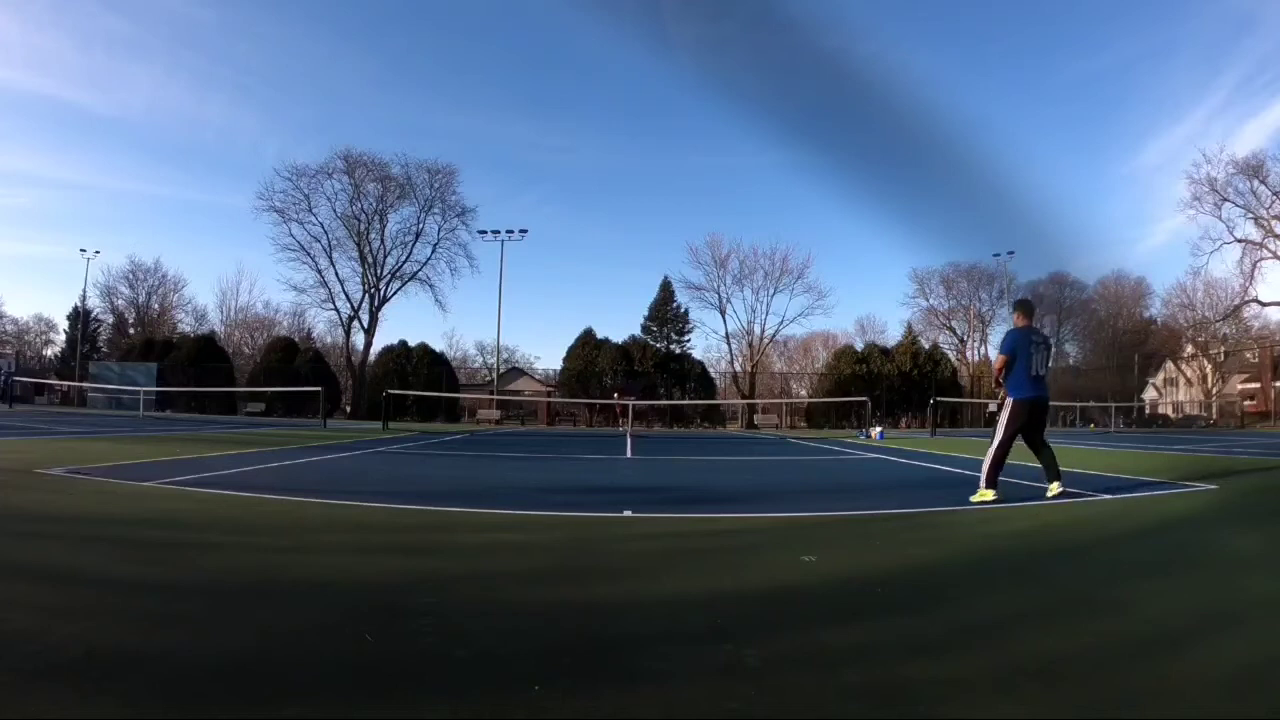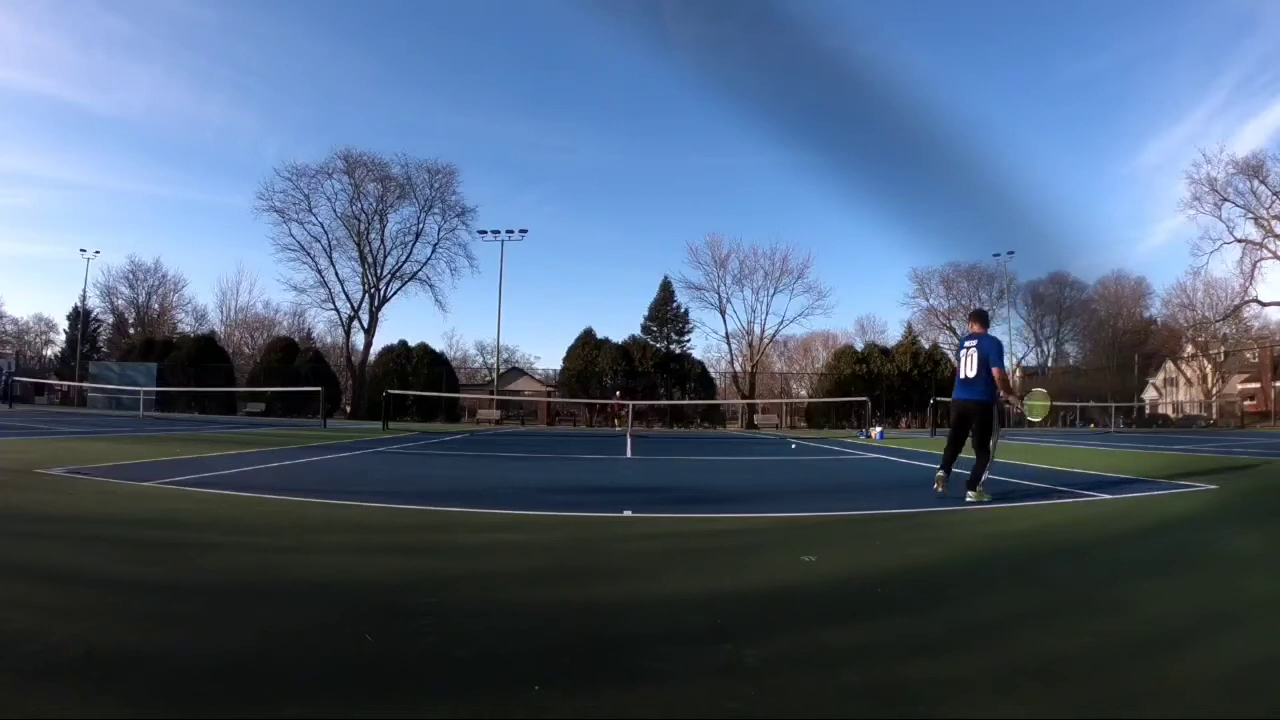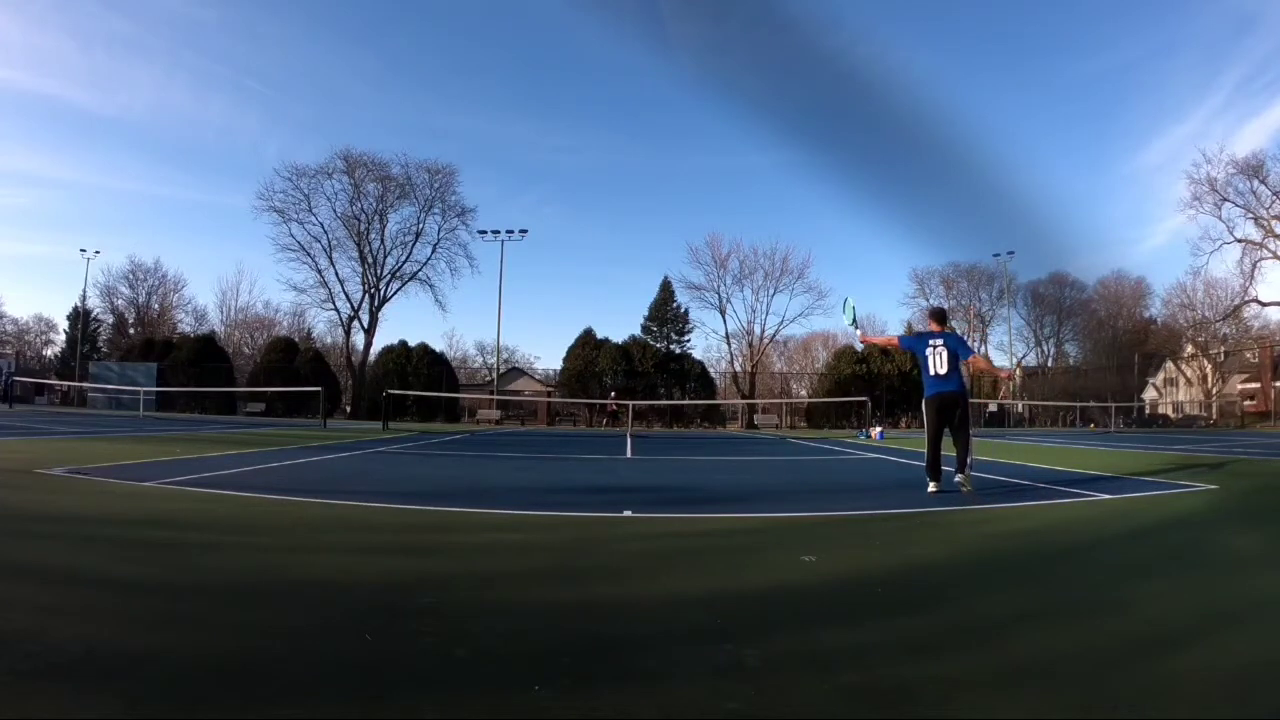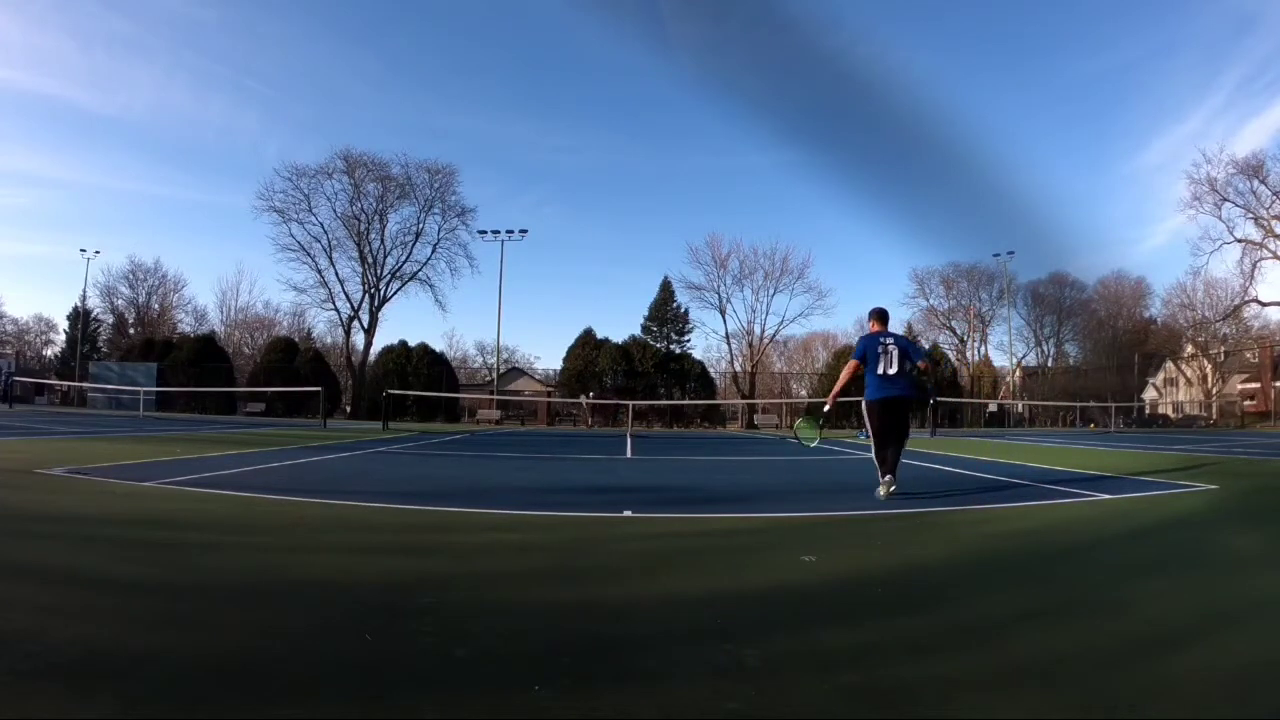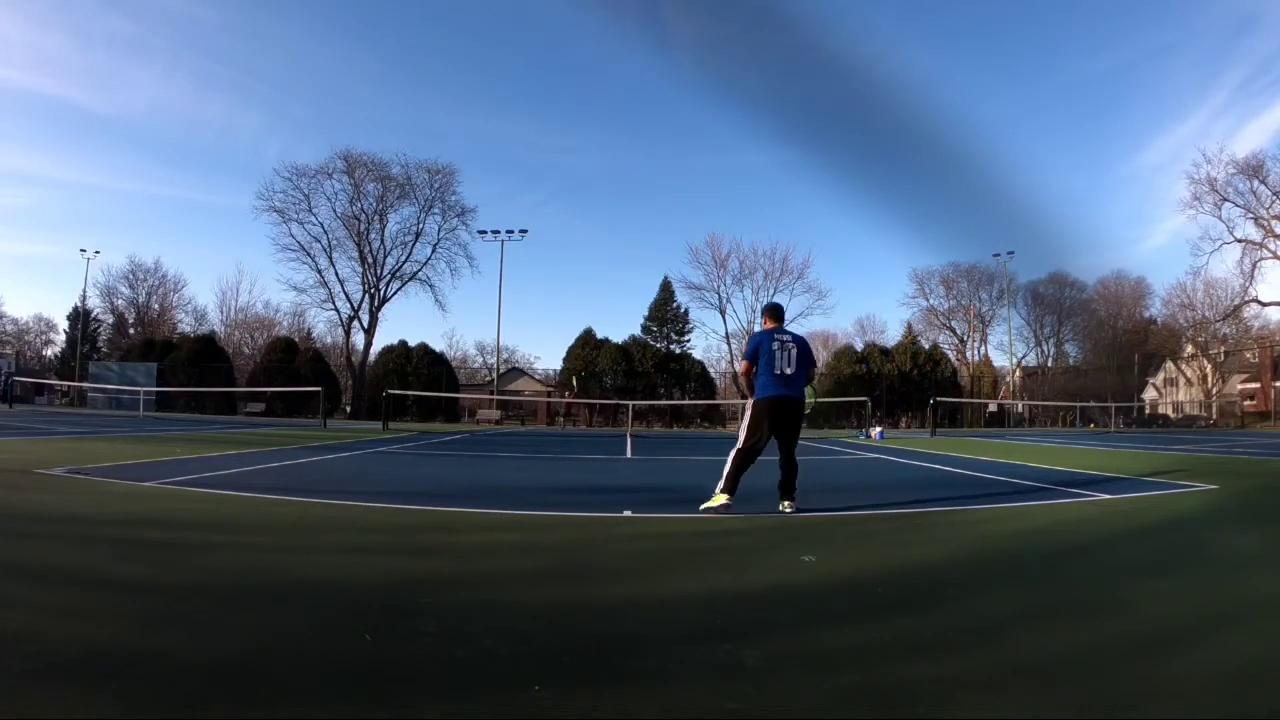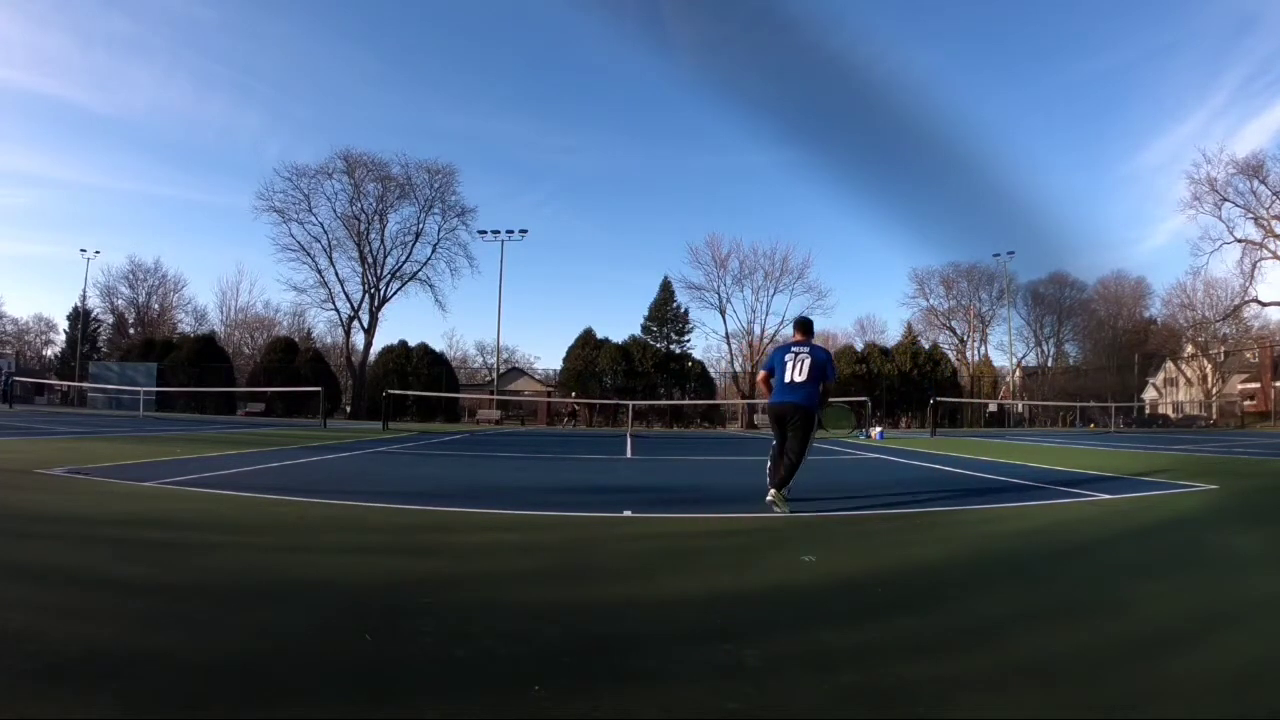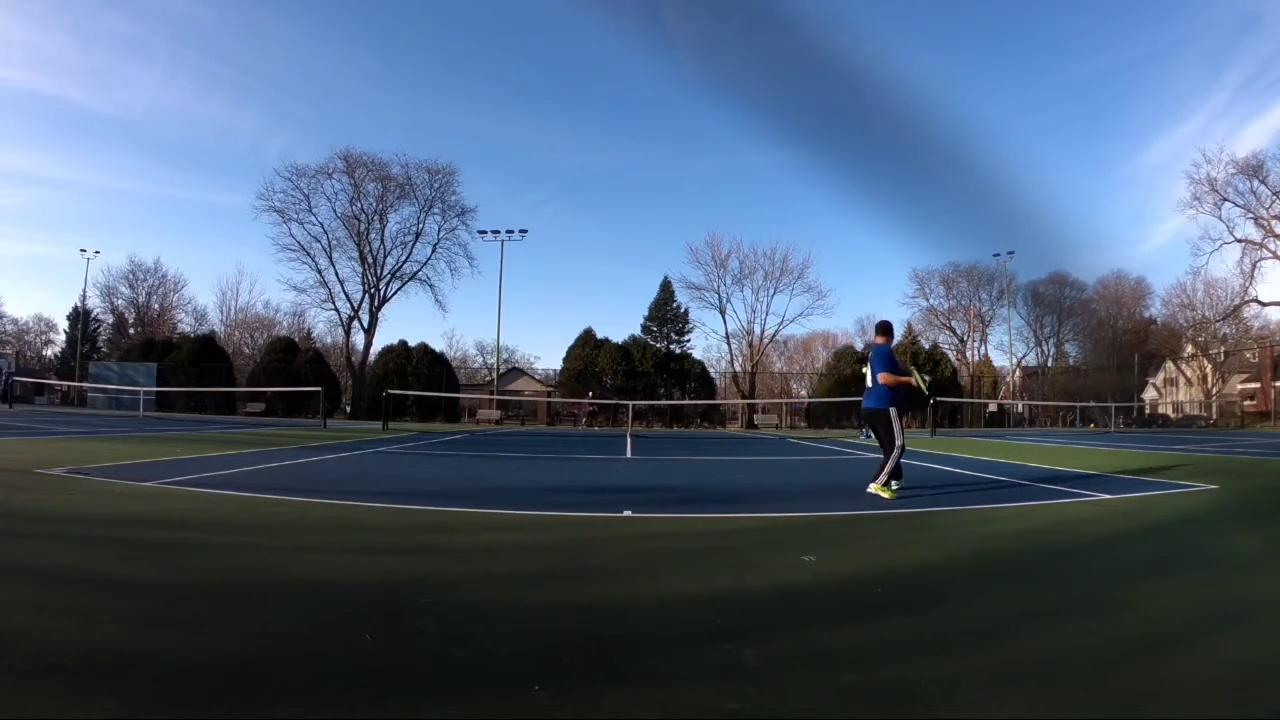
dt=0.7s
person 1, frame 1
left shoulder: (1014, 334)
right shoulder: (1045, 339)
left elbow: (999, 365)
left wrist: (997, 381)
left hip: (1020, 399)
right hip: (1041, 398)
left knee: (1000, 444)
right knee: (1038, 443)
left ankle: (988, 489)
right ankle: (1055, 482)
person 1, frame 2
left shoulder: (963, 343)
right shoulder: (992, 342)
right elbow: (998, 374)
right wrist: (1010, 394)
left hip: (959, 400)
right hip: (982, 402)
left knee: (953, 443)
right knee: (984, 448)
left ankle: (942, 472)
right ankle: (974, 489)
person 1, frame 3
left shoulder: (919, 339)
right shoulder: (955, 339)
left elbow: (892, 341)
right elbow: (974, 360)
left wrist: (867, 339)
right wrist: (999, 372)
left hip: (932, 397)
right hip: (956, 395)
left knee: (933, 441)
right knee: (962, 438)
left ankle: (933, 481)
right ankle: (962, 474)
person 1, frame 4
left shoulder: (866, 341)
right shoulder: (904, 341)
left elbow: (851, 368)
right elbow: (923, 365)
left wrist: (834, 392)
left hip: (875, 399)
right hip: (900, 398)
left knee: (879, 444)
right knee: (896, 442)
left ankle: (886, 479)
right ankle: (890, 476)
person 1, frame 5
left shoulder: (758, 338)
right shoulder: (801, 341)
left elbow: (745, 371)
right elbow: (810, 375)
left wrist: (752, 393)
left hip: (766, 400)
right hip: (795, 403)
left knee: (744, 450)
right knee: (787, 454)
left ankle: (723, 496)
right ankle: (788, 500)
person 1, frame 6
left shoulder: (779, 351)
right shoulder: (822, 354)
left elbow: (761, 379)
right elbow: (828, 387)
right wrist: (818, 405)
left hip: (777, 406)
right hip: (804, 408)
left knee: (780, 445)
right knee: (794, 455)
left ankle: (777, 487)
right ankle: (776, 491)
person 1, frame 7
left shoulder: (876, 351)
right shoulder: (883, 352)
left elbow: (897, 372)
right elbow: (883, 378)
left wrist: (915, 377)
right wrist: (909, 380)
left hip: (869, 407)
right hip: (883, 407)
left knee: (888, 445)
right knee: (896, 447)
left ankle: (895, 479)
right ankle: (878, 484)
